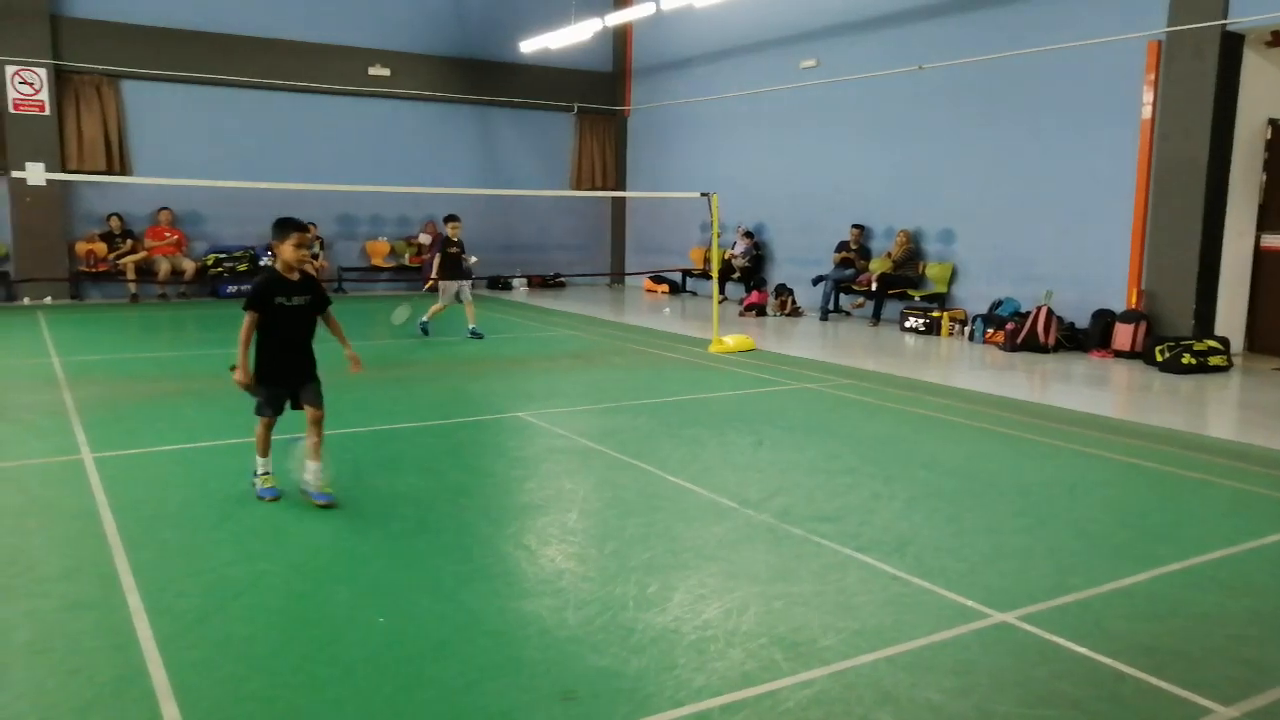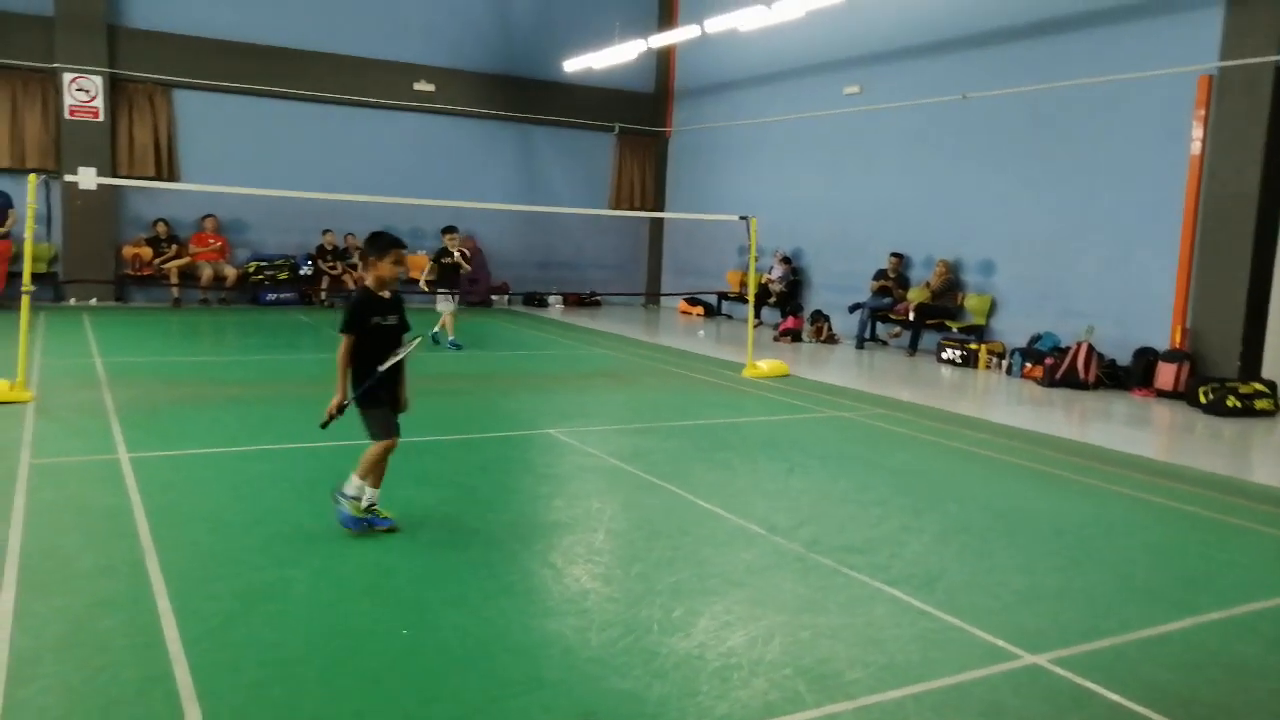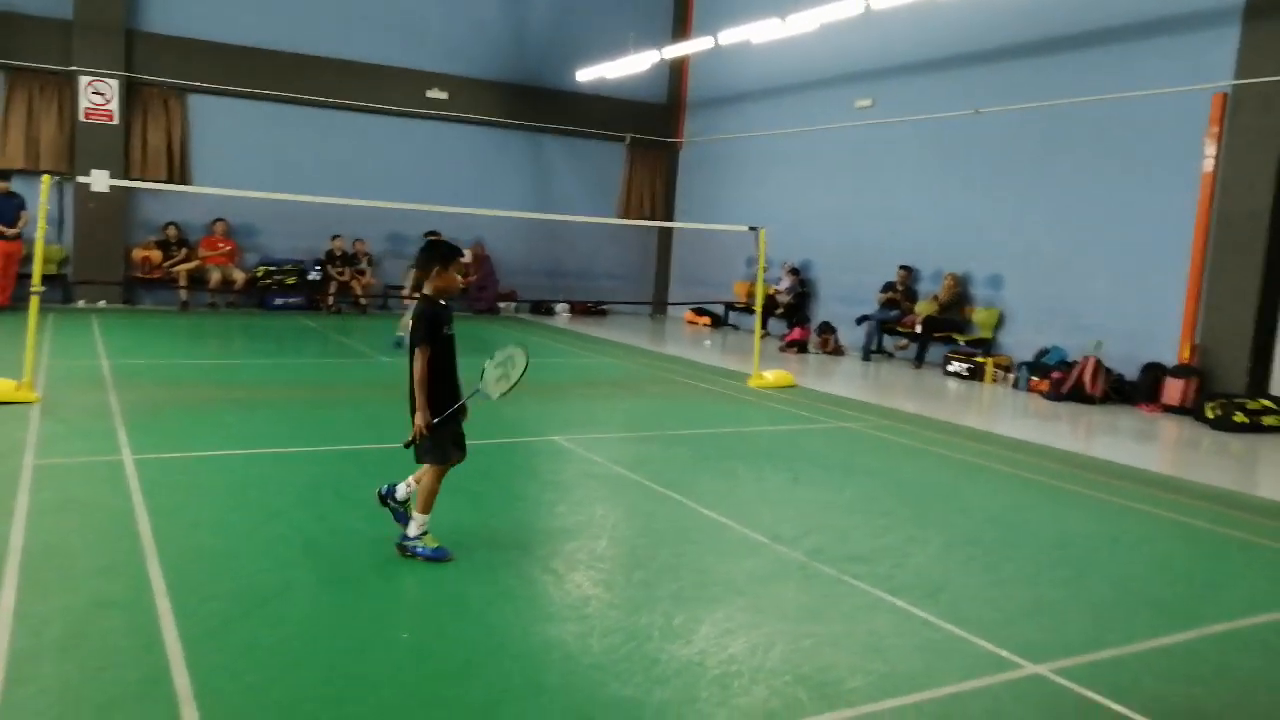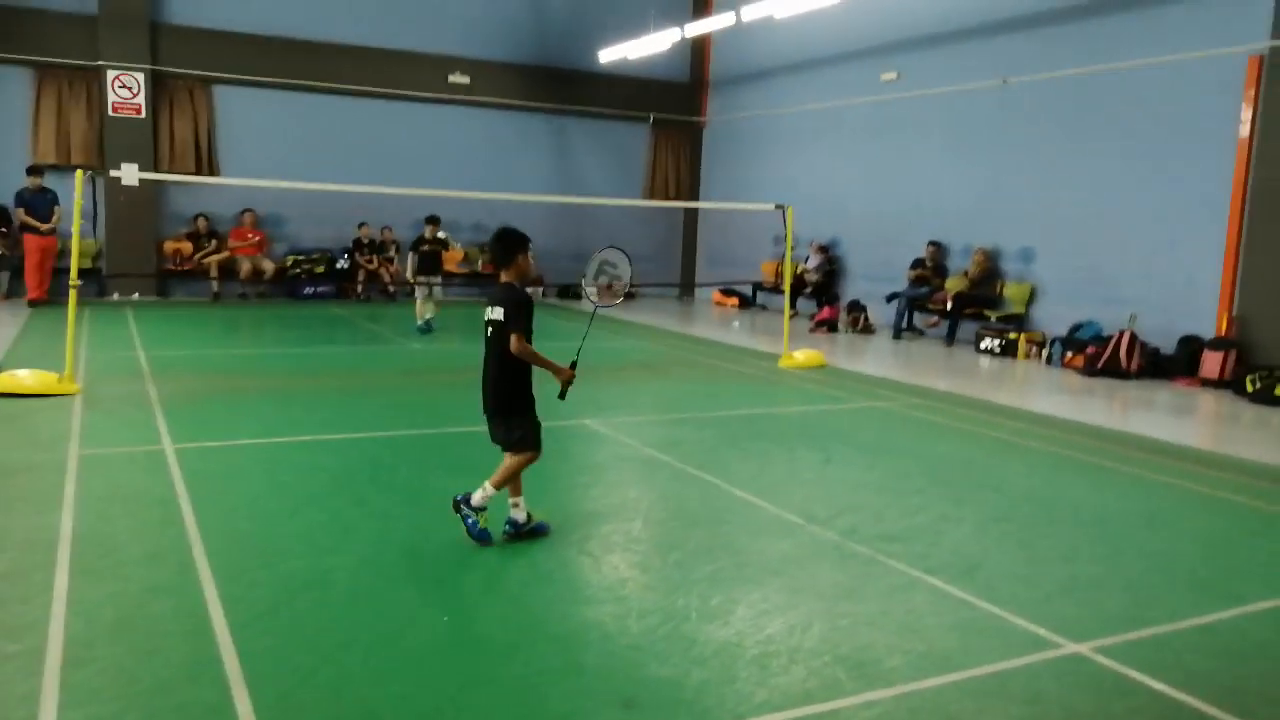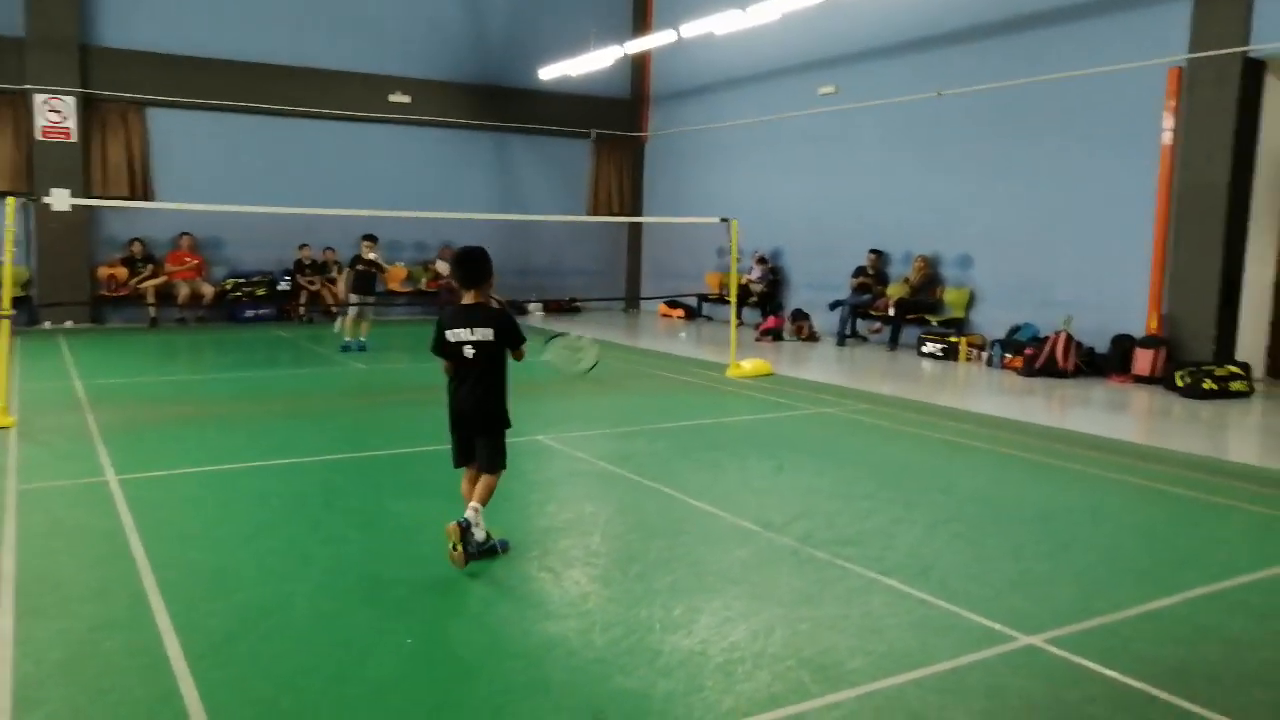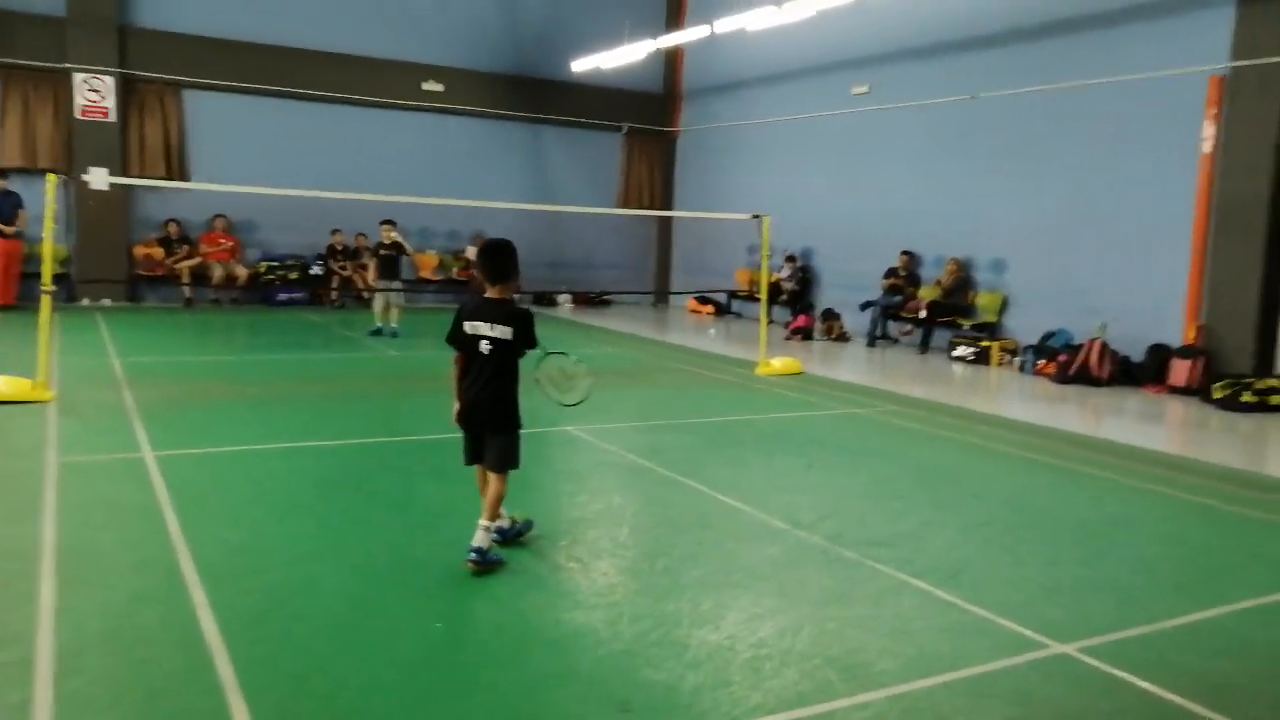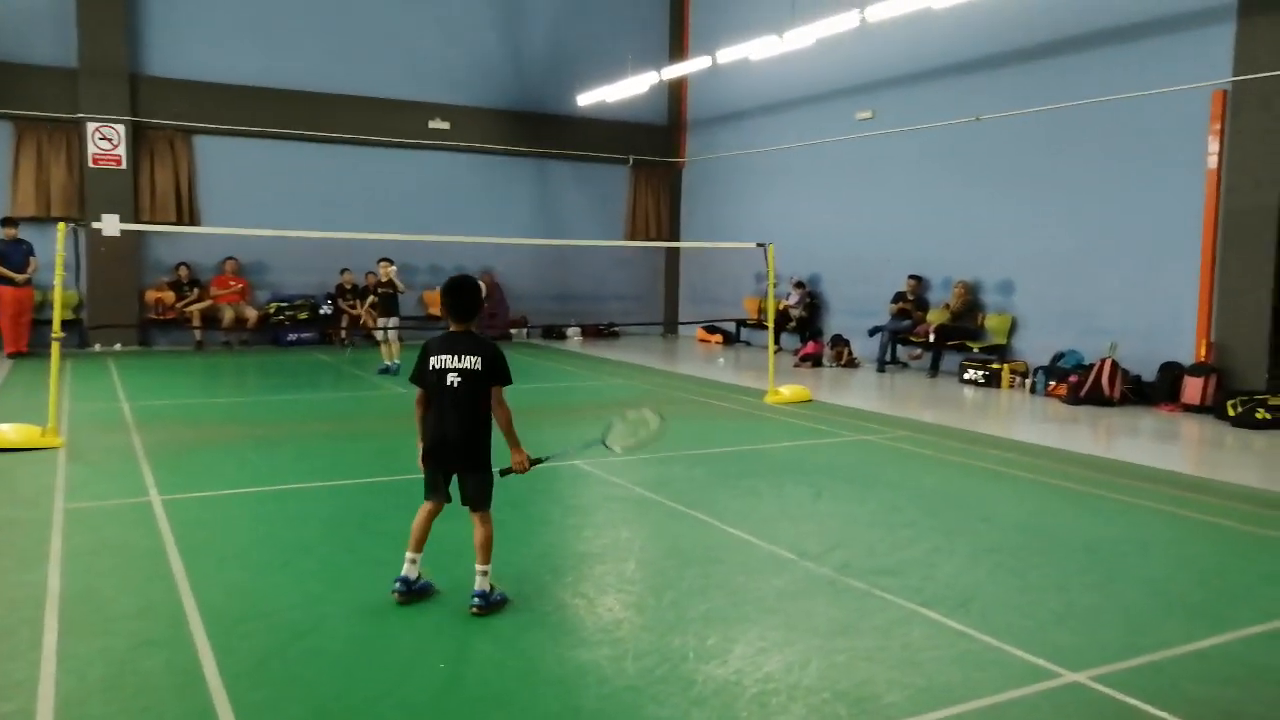
dt=0.4s
person 1, frame 1
left shoulder: (311, 283)
right shoulder: (264, 284)
left elbow: (326, 316)
right elbow: (248, 324)
left wrist: (347, 347)
right wrist: (242, 366)
left hip: (304, 365)
right hip: (272, 367)
left knee: (316, 415)
right knee: (268, 421)
left ankle: (313, 479)
right ankle: (263, 473)
person 1, frame 2
left shoulder: (396, 301)
right shoulder: (360, 302)
right elbow: (346, 348)
left wrist: (402, 387)
right wrist: (341, 391)
left hip: (389, 386)
right hip: (369, 387)
left knee: (382, 443)
right knee: (386, 441)
left ankle: (367, 503)
right ankle: (349, 493)
person 1, frame 3
left shoulder: (441, 309)
right shoulder: (428, 313)
right elbow: (421, 362)
left wrist: (459, 399)
right wrist: (420, 410)
left hip: (444, 401)
right hip: (430, 404)
left knee: (455, 454)
right knee: (436, 462)
left ankle: (398, 493)
right ankle: (413, 536)
person 1, frame 4
left shoulder: (495, 296)
right shoulder: (520, 299)
right elbow: (518, 347)
right wrist: (558, 370)
left hip: (493, 389)
right hip: (512, 391)
left knee: (514, 450)
right knee: (527, 450)
left ankle: (518, 517)
right ankle: (474, 501)
person 1, frame 5
left shoulder: (447, 319)
right shoulder: (500, 317)
left elbow: (448, 366)
right elbow: (518, 355)
left hip: (459, 408)
right hip: (489, 408)
left knee: (471, 471)
right knee: (491, 472)
left ankle: (478, 535)
right ankle: (468, 522)
person 1, frame 6
left shoulder: (466, 311)
right shoulder: (520, 317)
left elbow: (457, 360)
left wrist: (458, 399)
left hip: (472, 404)
right hip: (501, 407)
left knee: (482, 466)
right knee: (498, 473)
left ankle: (501, 524)
right ankle: (480, 547)
person 1, frame 7
left shoulder: (431, 348)
right shoulder: (488, 351)
left elbow: (420, 399)
right elbow: (497, 402)
left wrist: (423, 441)
right wrist: (515, 448)
left hip: (437, 443)
right hip: (472, 445)
left knee: (431, 504)
right knee: (480, 515)
left ankle: (407, 577)
right ankle: (483, 591)
